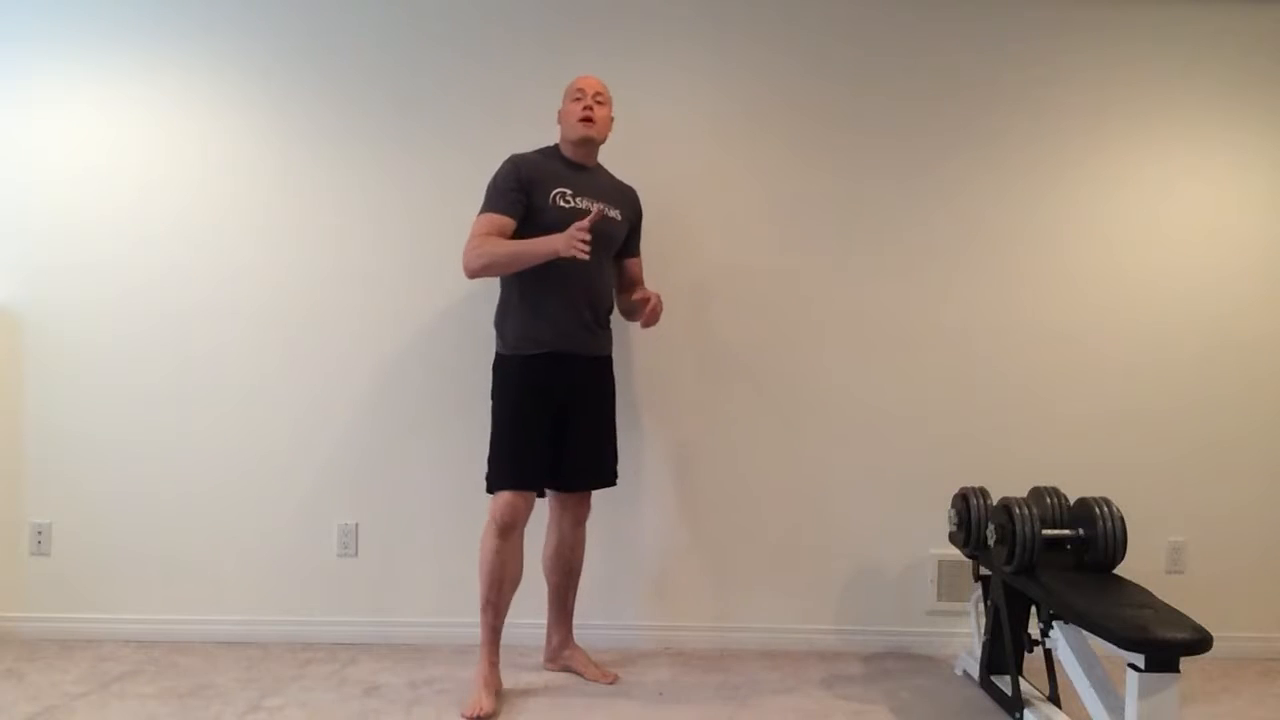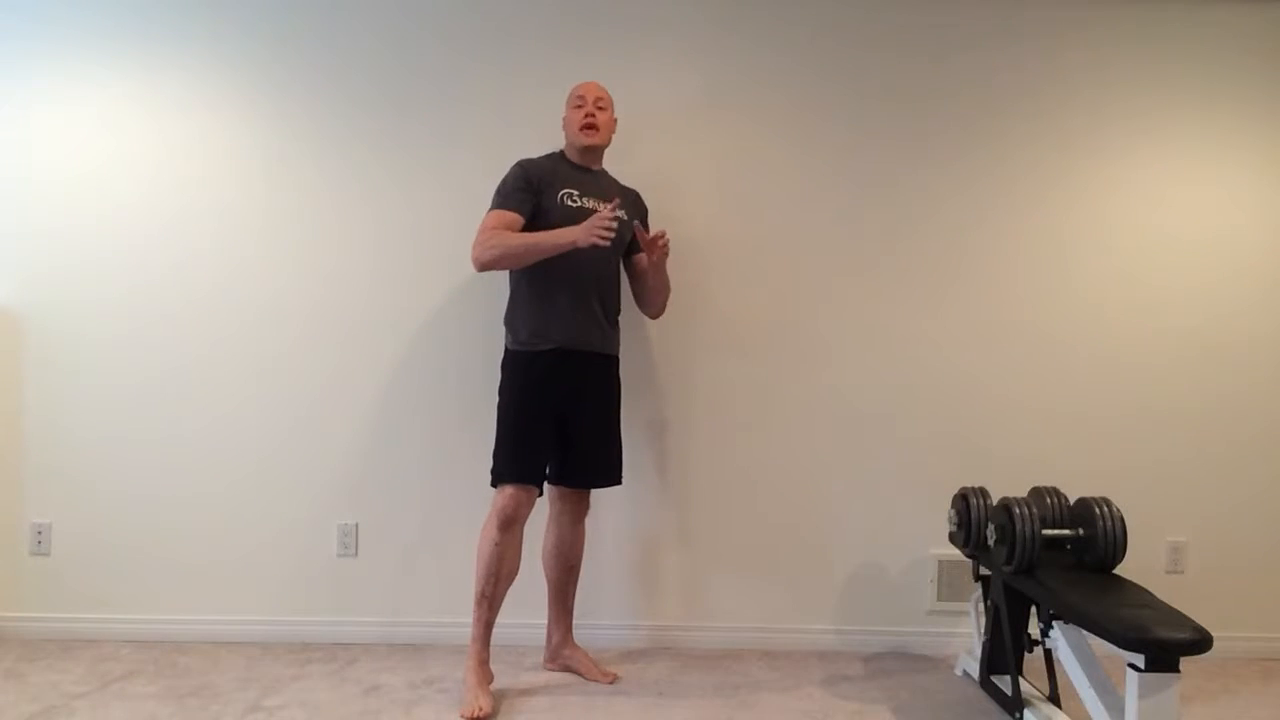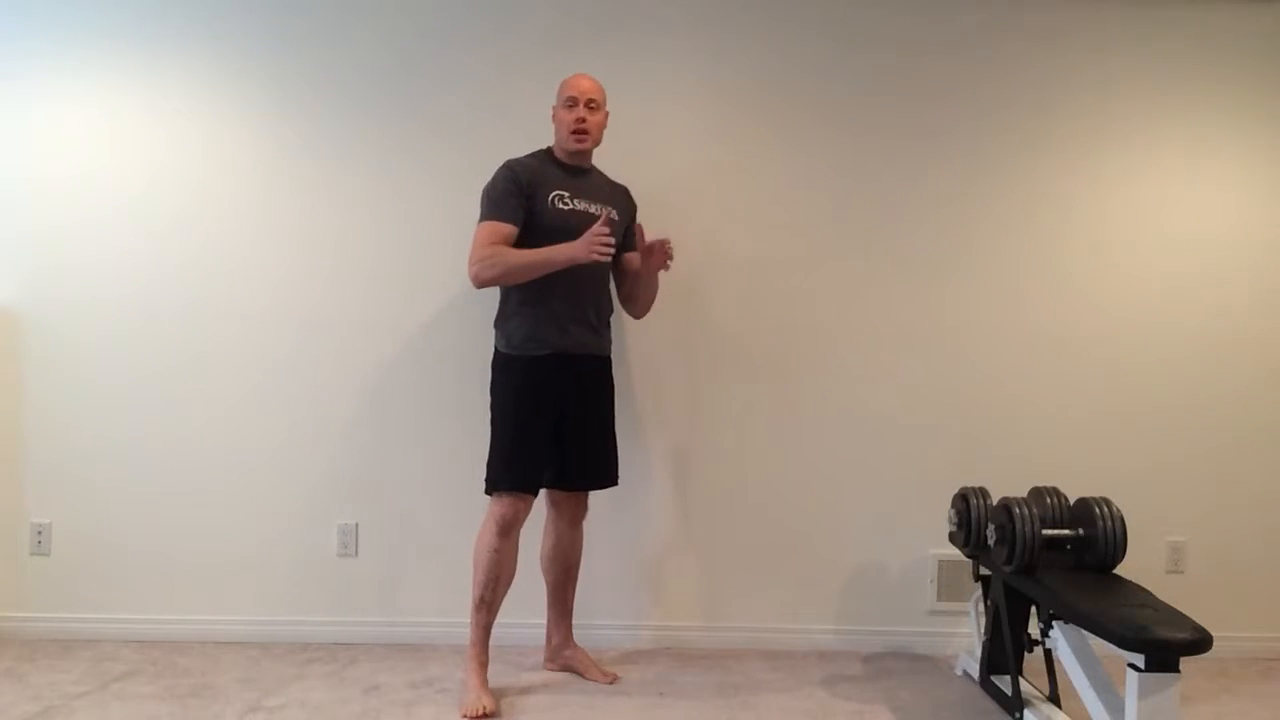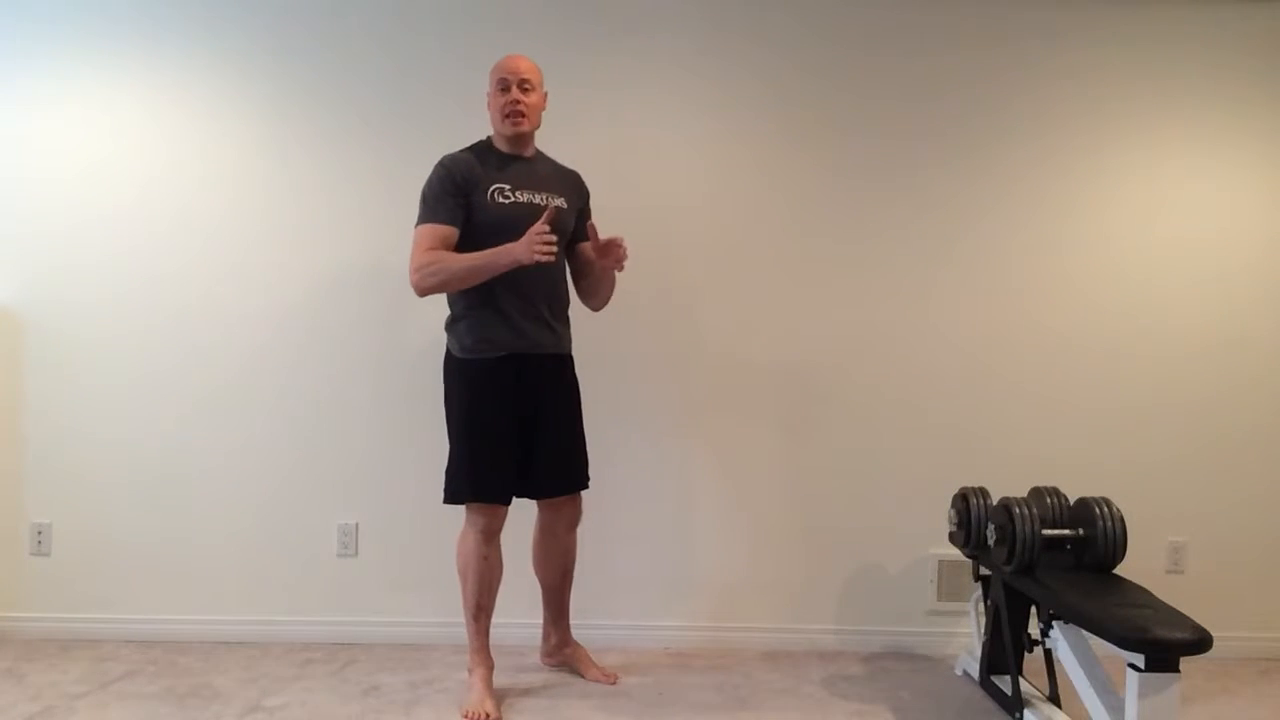
dt=1s
person 1, frame 1
left shoulder: (624, 197)
right shoulder: (523, 171)
left elbow: (626, 288)
right elbow: (475, 259)
left wrist: (644, 300)
right wrist: (557, 243)
left hip: (592, 366)
right hip: (526, 362)
left knee: (573, 506)
right knee: (510, 507)
left ankle: (560, 642)
right ankle: (487, 664)
person 1, frame 2
left shoulder: (628, 201)
right shoulder: (532, 175)
left elbow: (653, 306)
right elbow: (484, 252)
left wrist: (656, 261)
right wrist: (576, 235)
left hip: (598, 364)
right hip: (535, 358)
left knee: (573, 501)
right knee: (512, 501)
left ankle: (560, 642)
right ankle: (477, 660)
person 1, frame 3
left shoulder: (618, 197)
right shoulder: (519, 176)
left elbow: (635, 304)
right elbow: (482, 266)
left wrist: (649, 268)
right wrist: (573, 251)
left hip: (590, 366)
right hip: (526, 362)
left knee: (571, 506)
right knee: (508, 508)
left ankle: (560, 642)
right ankle: (476, 660)
person 1, frame 4
left shoulder: (568, 184)
right shoulder: (457, 172)
left elbow: (594, 297)
right elbow: (423, 274)
left wrist: (606, 265)
right wrist: (514, 252)
left hip: (552, 364)
right hip: (481, 365)
left knee: (563, 506)
right knee: (485, 516)
left ankle: (558, 639)
right ankle: (479, 667)
